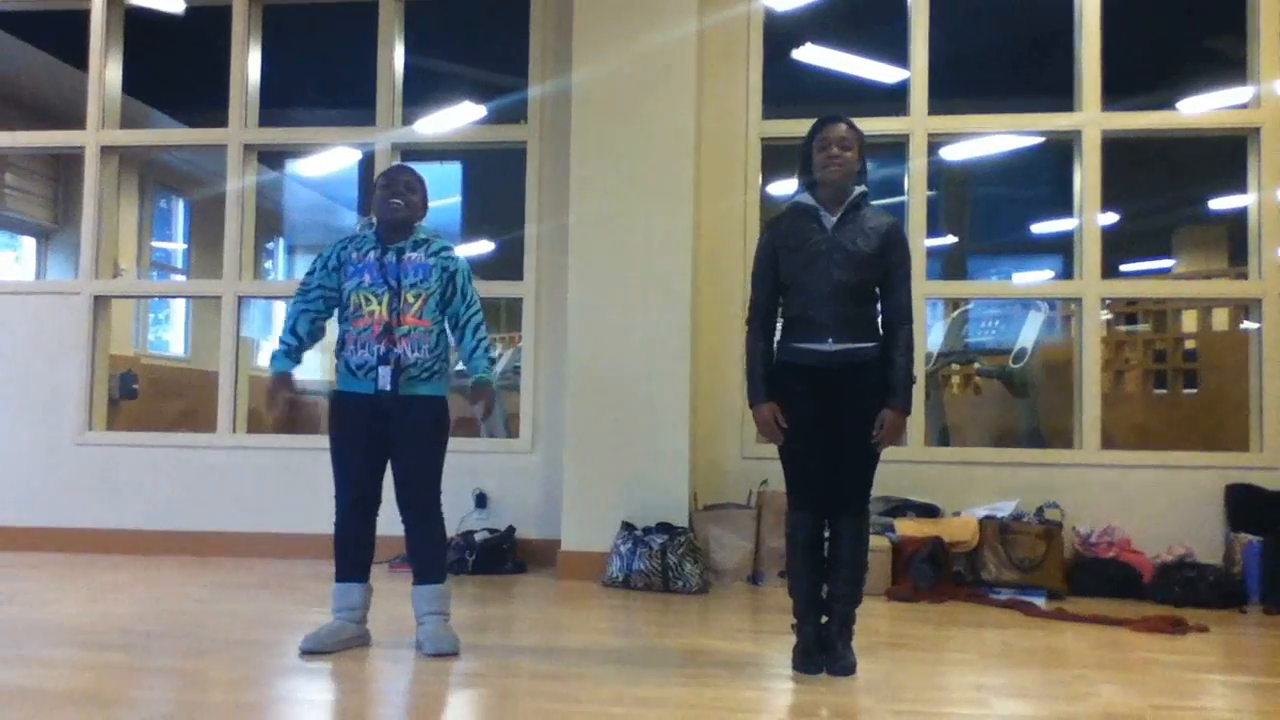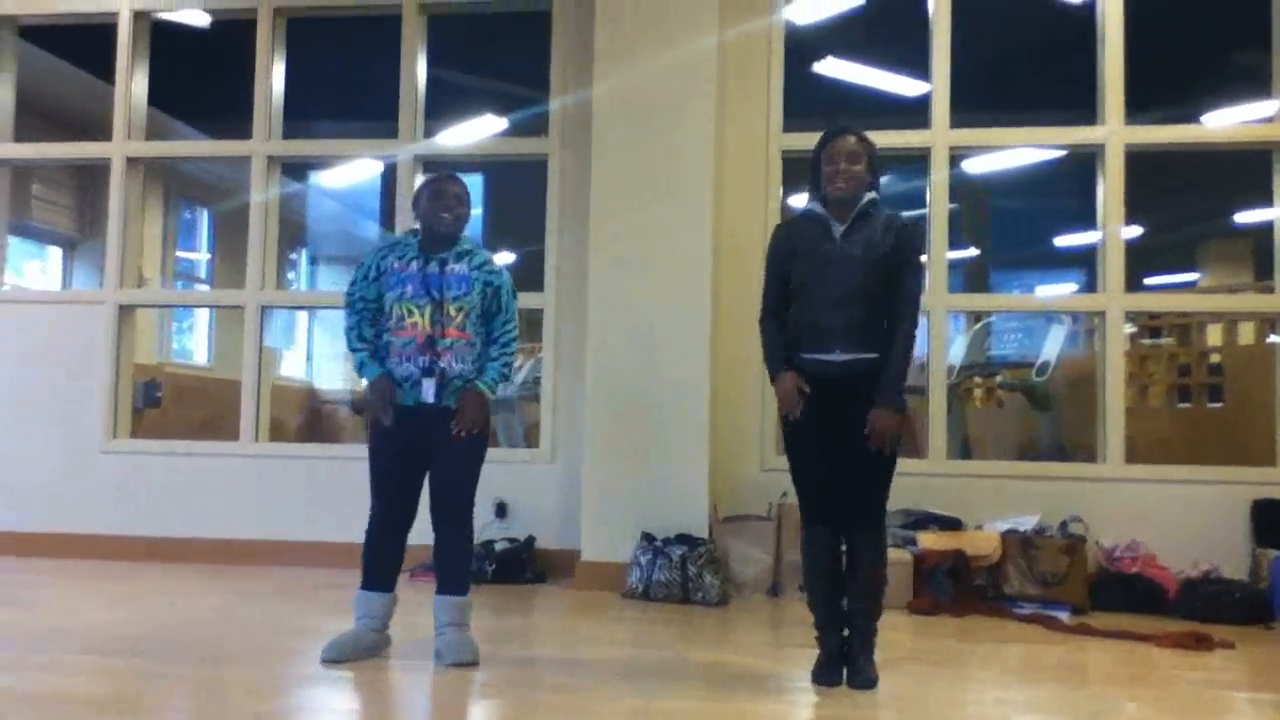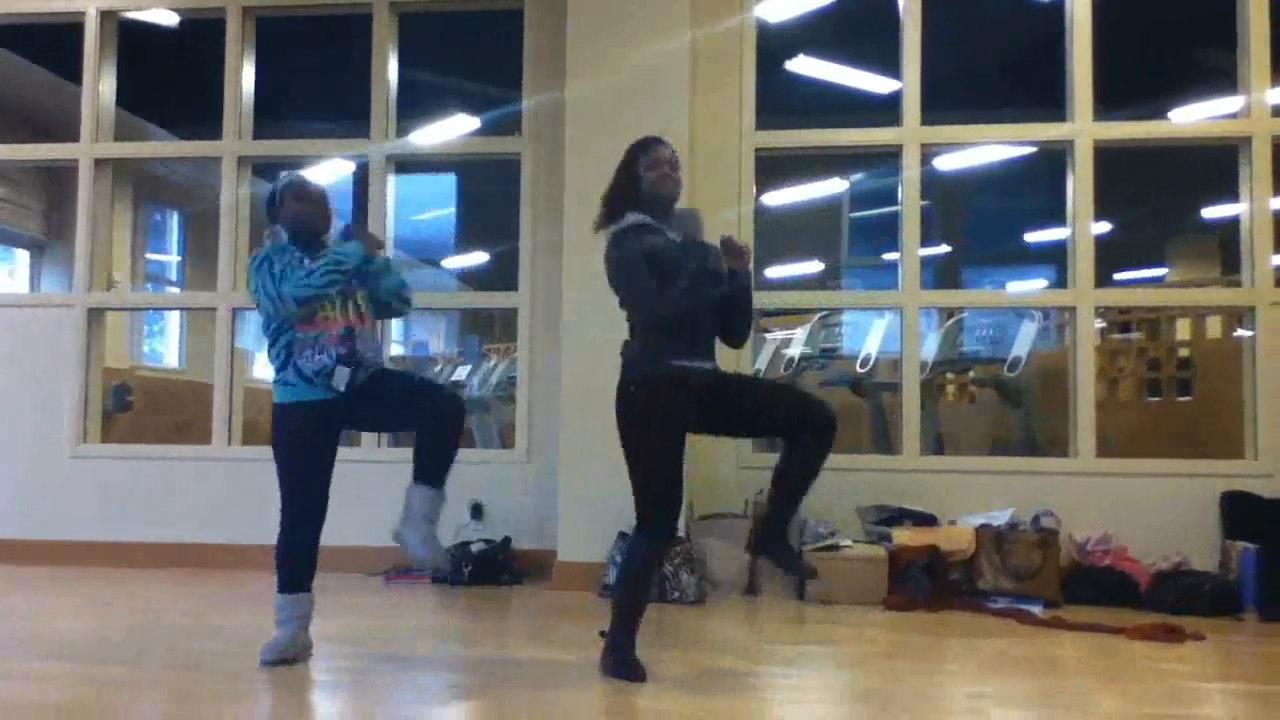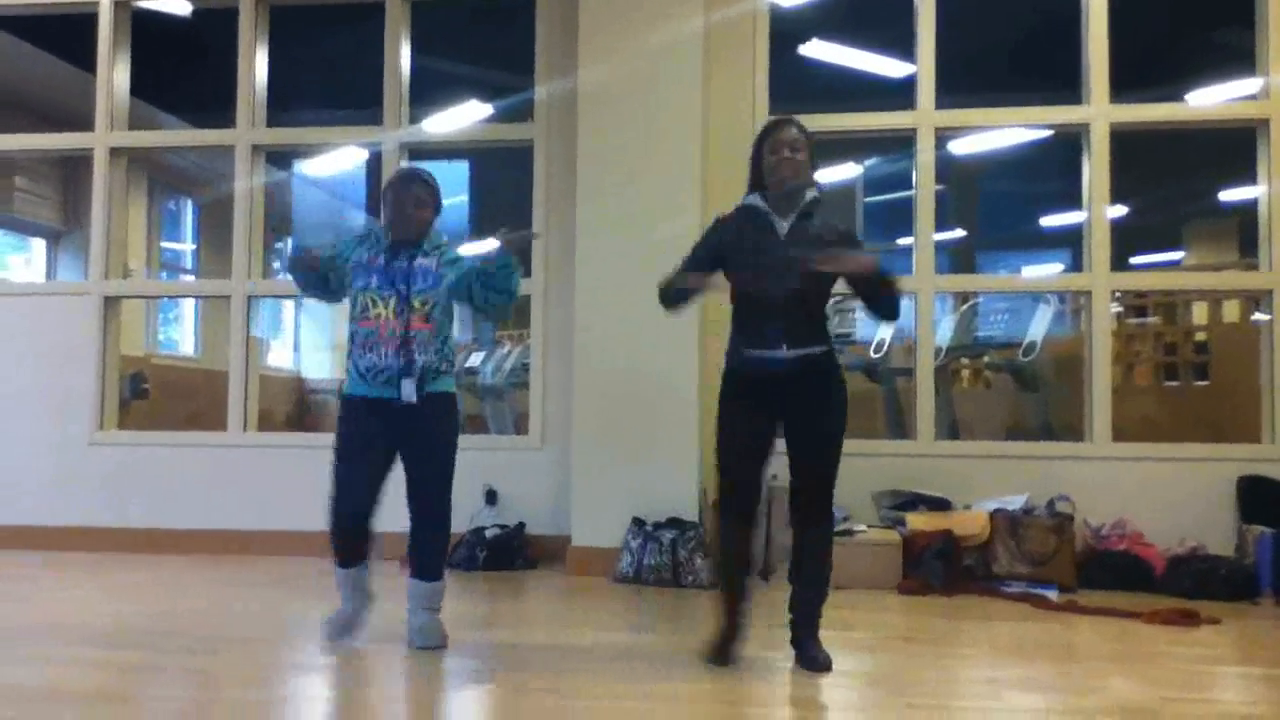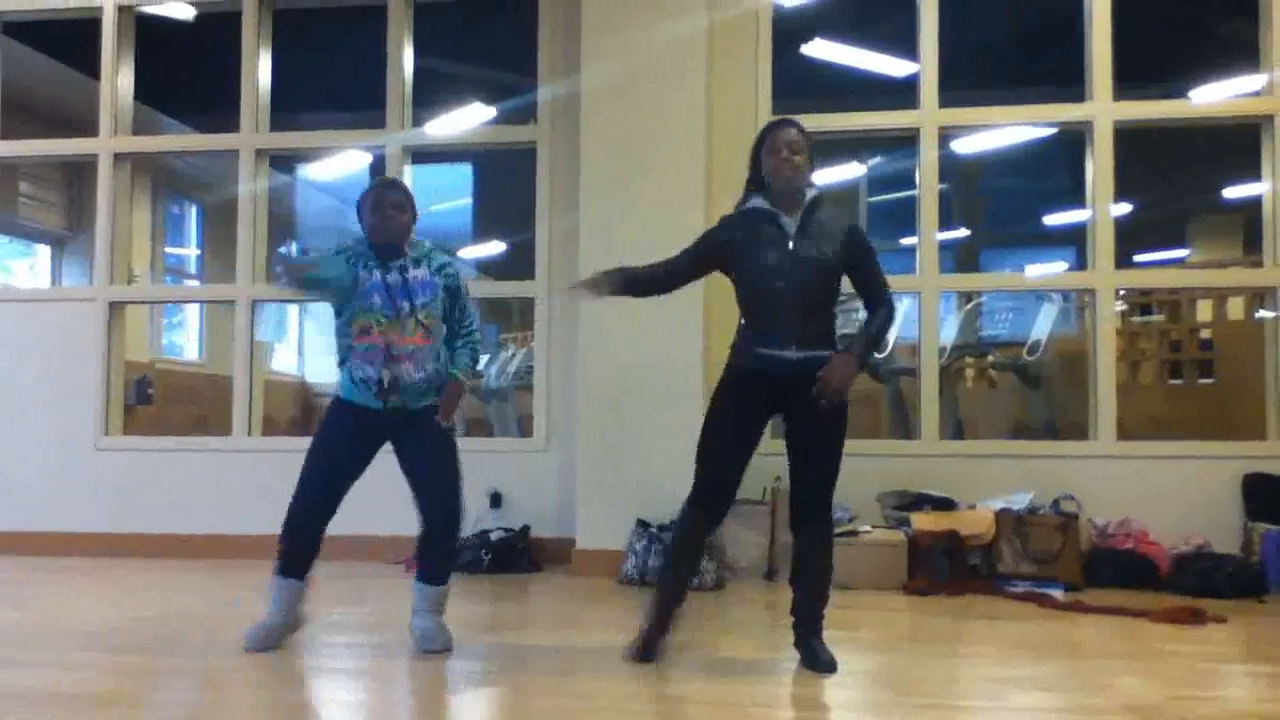
dt=1s
person 1, frame 1
left shoulder: (884, 229)
right shoulder: (782, 228)
left elbow: (899, 320)
right elbow: (761, 317)
left wrist: (899, 399)
right wrist: (760, 394)
left hip: (861, 379)
right hip: (798, 378)
left knee: (850, 506)
right knee: (804, 506)
left ankle: (840, 634)
right ankle: (807, 632)
person 1, frame 2
left shoulder: (896, 232)
right shoulder: (792, 234)
left elbow: (904, 322)
right elbow: (774, 316)
left wrist: (890, 399)
right wrist: (781, 372)
left hip: (868, 389)
right hip: (809, 388)
left knee: (864, 519)
right knee: (818, 519)
left ankle: (861, 646)
right ankle: (830, 644)
person 1, frame 3
left shoulder: (696, 246)
right shoulder: (626, 245)
left elbow: (735, 333)
right elbow: (654, 313)
left wrist: (738, 276)
right wrist: (709, 269)
left hip: (705, 384)
right hip: (651, 390)
left knee: (815, 420)
right knee: (658, 520)
left ankle: (771, 533)
right ankle: (618, 644)
person 1, frame 4
left shoulder: (833, 234)
right shoulder: (731, 229)
left elbow: (887, 311)
right elbow: (670, 296)
left wrist: (870, 269)
right wrist: (688, 281)
left hip: (815, 380)
right hip: (748, 381)
left knee: (814, 508)
right knee: (737, 505)
left ankle: (806, 633)
right ankle: (730, 623)
person 1, frame 5
left shoulder: (842, 233)
right shoulder: (737, 229)
left elbow: (882, 307)
right elbow: (672, 272)
left wrist: (854, 356)
right wrist: (618, 279)
left hip: (817, 382)
right hip: (749, 376)
left knee: (812, 511)
right knee: (708, 497)
left ankle: (809, 634)
right ankle: (660, 618)
person 2, frame 1
left shoulder: (444, 260)
right shoulder: (342, 255)
left elbow: (468, 319)
right elbow: (309, 309)
left wrist: (481, 374)
right wrist: (283, 363)
left hip: (421, 400)
right hip: (355, 398)
left knee: (421, 506)
right knee: (353, 505)
left ankle: (433, 619)
right ankle: (348, 617)
person 2, frame 2
left shoulder: (487, 271)
right shoulder: (385, 261)
left elbow: (505, 337)
right elbow: (358, 321)
left wrist: (482, 389)
right wrist: (373, 375)
left hip: (460, 410)
right hip: (397, 408)
left knee: (453, 517)
right knee: (388, 514)
left ankle: (452, 627)
right ankle: (371, 626)
person 2, frame 3
left shoulder: (352, 255)
right shoulder: (269, 263)
left elbow: (397, 301)
right elbow: (294, 298)
left wrist: (362, 255)
right wrist: (353, 255)
left hip: (365, 384)
right hip: (302, 400)
left knee: (445, 408)
right knee: (301, 512)
left ankle: (417, 520)
right ankle: (292, 628)
person 2, frame 4
left shoulder: (451, 261)
right shoulder: (358, 250)
left elbow: (498, 297)
right elbow: (323, 286)
left wrist: (504, 258)
right wrist: (303, 263)
left hip: (430, 400)
right hip: (366, 399)
left knee: (430, 506)
right knee: (350, 503)
left ankle: (424, 610)
right ankle: (354, 596)
person 2, frame 5
left shoulder: (441, 267)
right shoulder: (347, 263)
left elbow: (468, 330)
right elbow: (324, 276)
left wrist: (459, 375)
right wrist: (303, 269)
left hip: (425, 409)
right hip: (358, 408)
left knee: (442, 510)
right knee: (309, 505)
left ankle: (427, 614)
right ankle: (283, 609)
